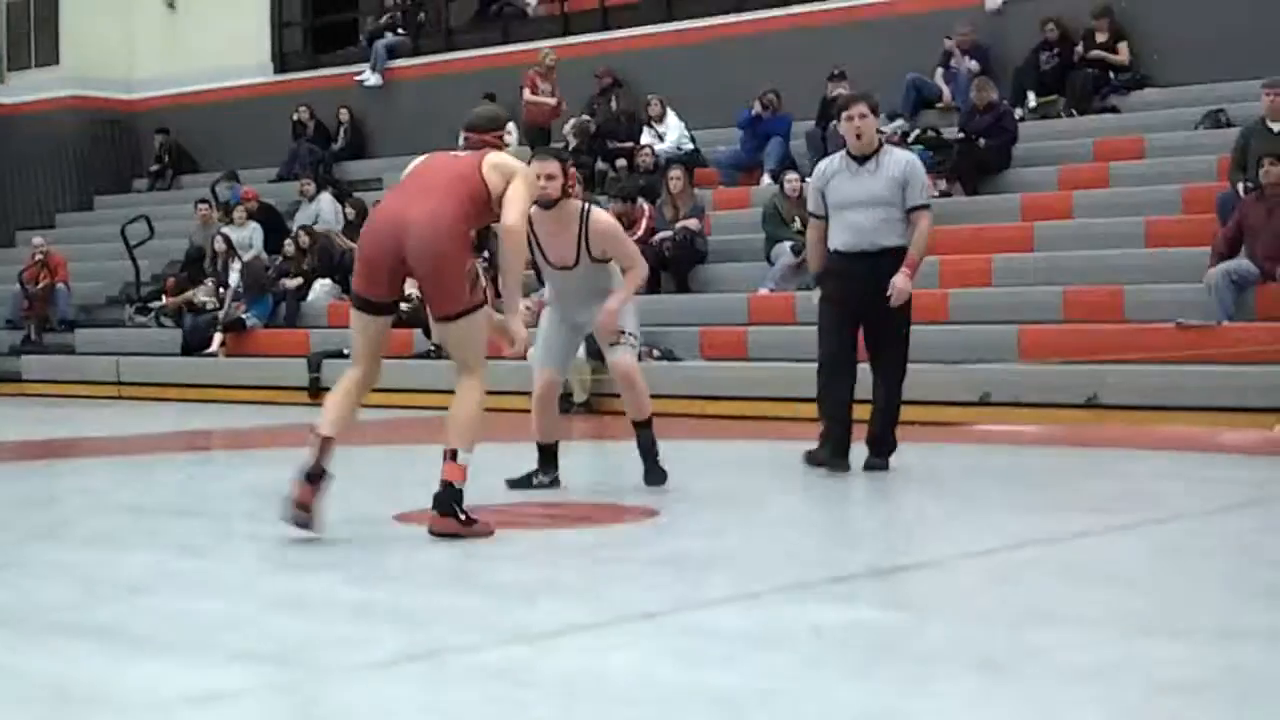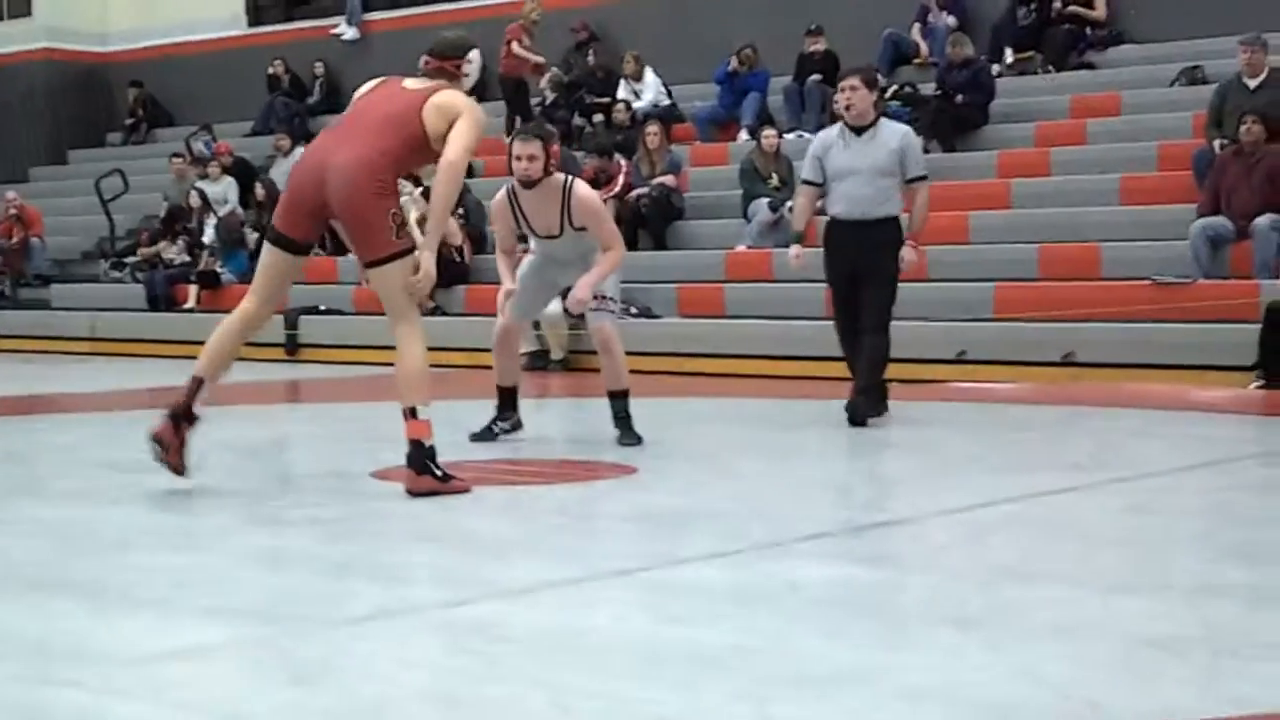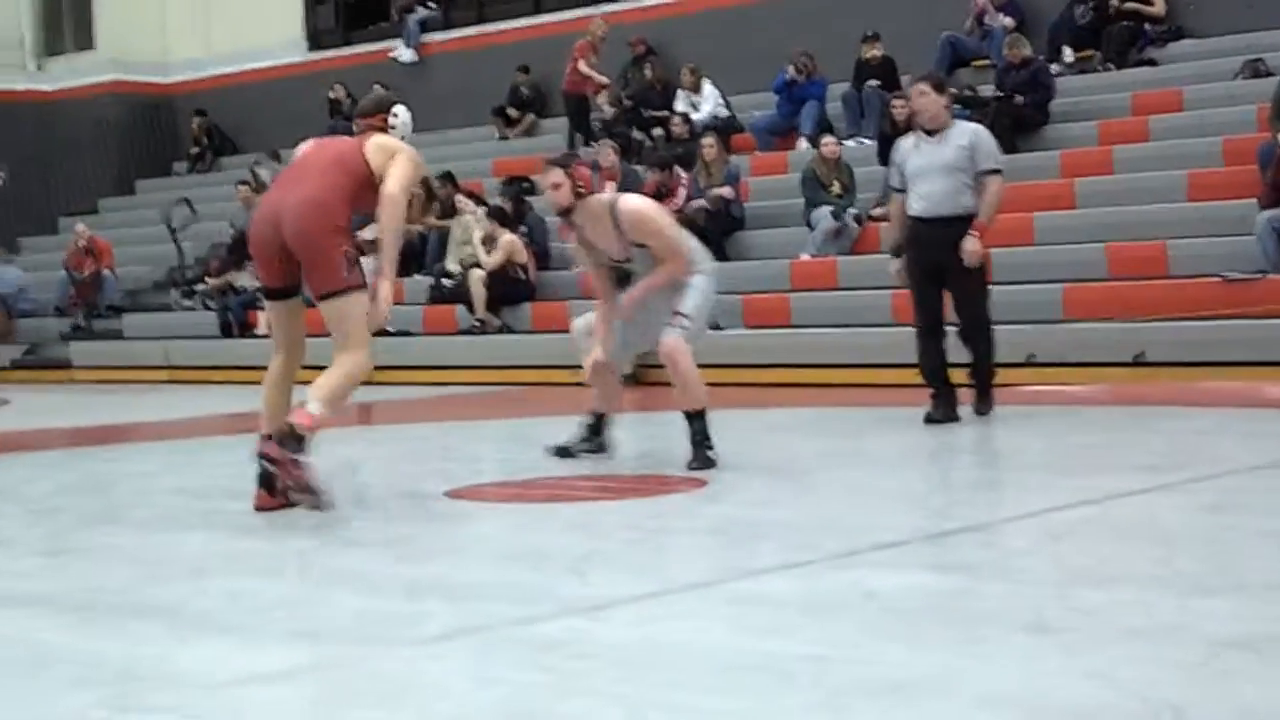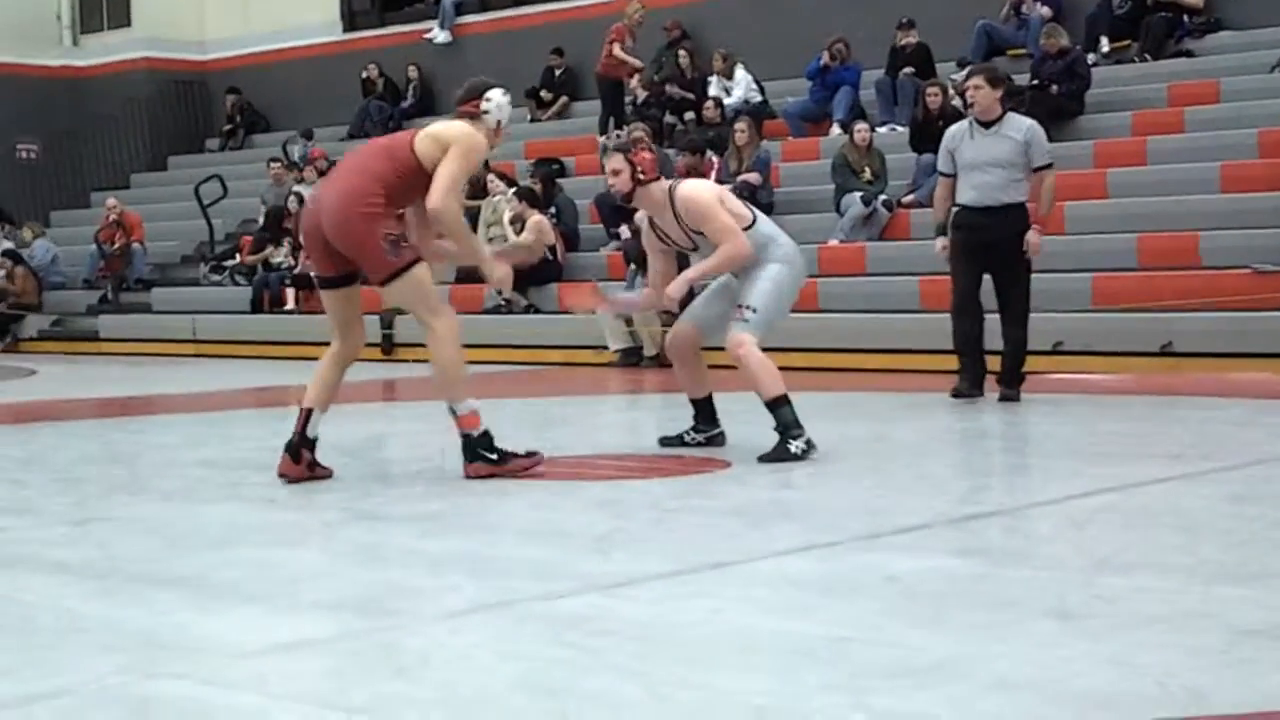
dt=0.5s
person 1, frame 1
left shoulder: (424, 162)
right shoulder: (514, 168)
right elbow: (512, 226)
left wrist: (484, 315)
right wrist: (512, 314)
left hip: (382, 228)
right hip: (436, 236)
left knee: (361, 371)
right knee: (471, 373)
left ankle: (314, 478)
right ankle: (448, 506)
person 1, frame 2
left shoulder: (377, 85)
right shoulder: (467, 110)
right elbow: (450, 167)
right wrist: (429, 247)
left hip: (313, 167)
right hip: (361, 182)
left knee: (256, 306)
right knee: (406, 321)
left ankle: (178, 420)
right ankle: (421, 462)
person 1, frame 3
left shoulder: (315, 144)
right shoulder: (404, 153)
right elbow: (392, 194)
right wrist: (386, 277)
left hip: (266, 215)
right hip: (317, 218)
left knee: (288, 352)
right knee: (355, 357)
left ankle: (271, 483)
right ankle: (289, 443)
person 1, frame 4
left shoulder: (433, 141)
right shoulder: (470, 139)
left elbow: (418, 243)
right elbow: (439, 206)
left wrist: (479, 258)
right wrist: (484, 259)
left hip: (318, 209)
right hip: (357, 209)
left knee: (347, 341)
right knee: (440, 319)
left ankle: (298, 452)
right ankle: (479, 448)
person 2, frame 1
left shoulder: (906, 164)
right shoulder: (825, 171)
left elbow: (923, 223)
right elbow: (816, 230)
left wrist: (907, 271)
right wrist: (818, 280)
left hip: (889, 272)
right hip: (840, 273)
left knee: (889, 367)
right knee: (833, 360)
left ankle: (880, 448)
right ankle: (834, 446)
person 2, frame 2
left shoulder: (901, 137)
right shoulder: (823, 142)
left elbow: (919, 191)
right elbow: (807, 194)
left wrist: (911, 241)
right wrist: (797, 239)
left hip: (883, 237)
right hip: (840, 237)
left knee: (874, 322)
right knee: (848, 322)
left ankle: (863, 399)
right ankle: (872, 394)
person 2, frame 3
left shoulder: (973, 135)
right shoulder: (904, 147)
left elbow: (994, 187)
right elbow: (898, 203)
left wrist: (976, 233)
right wrist: (896, 251)
left hip: (961, 233)
right hip: (920, 238)
left knee: (973, 319)
right knee: (927, 324)
left ankle: (983, 388)
right ankle: (942, 399)
person 2, frame 4
left shoulder: (1027, 130)
right shoulder: (954, 134)
left elbow: (1046, 181)
right elbow: (945, 186)
left wrist: (1037, 226)
right wrist: (941, 230)
left hip: (1011, 222)
right hip: (968, 223)
left knee: (1014, 305)
right knee: (963, 301)
left ankle: (1011, 380)
right ankle: (971, 375)
person 3, frame 1
left shoulder: (598, 223)
right shoulder: (523, 227)
left elbow: (637, 267)
left wrist: (614, 304)
left hip: (607, 300)
right hip: (560, 307)
left knee: (625, 368)
right knee: (543, 387)
left ankle: (650, 456)
right ankle: (547, 469)
person 3, frame 2
left shoulder: (580, 195)
right shoulder: (503, 201)
left elbow: (615, 249)
right elbow: (504, 251)
left wrist: (588, 283)
right wrist: (507, 282)
left hip: (590, 263)
right hip: (545, 261)
left knee: (604, 333)
right knee: (504, 330)
left ankle: (623, 421)
right ankle: (506, 413)
person 3, frame 3
left shoulder: (631, 210)
right shoulder: (579, 238)
left elbow: (680, 259)
right elbow: (606, 297)
left wrist: (637, 292)
right wrist: (600, 347)
left hip: (692, 274)
right hip: (646, 284)
left knee: (671, 347)
right knee: (603, 362)
left ankle: (702, 443)
right ankle: (594, 433)
person 3, frame 4
left shoulder: (690, 196)
right shoulder: (651, 228)
left elbow: (741, 247)
right elbow: (657, 296)
left wrist: (687, 279)
right wrist: (612, 303)
left hip: (777, 261)
right hip: (742, 272)
left knee: (740, 343)
right knee: (679, 341)
left ankle: (794, 434)
right ankle: (707, 426)
